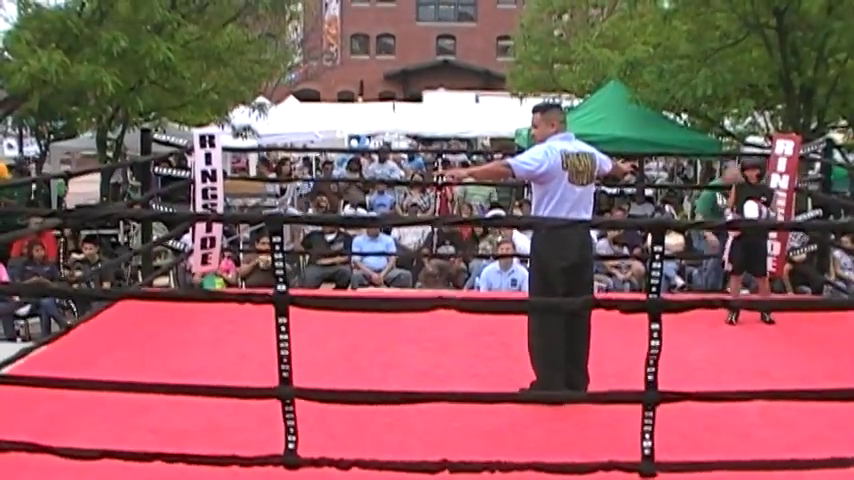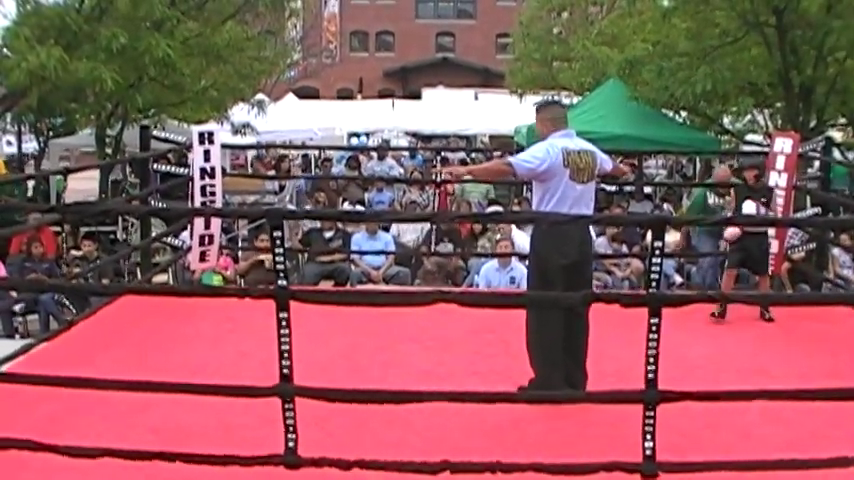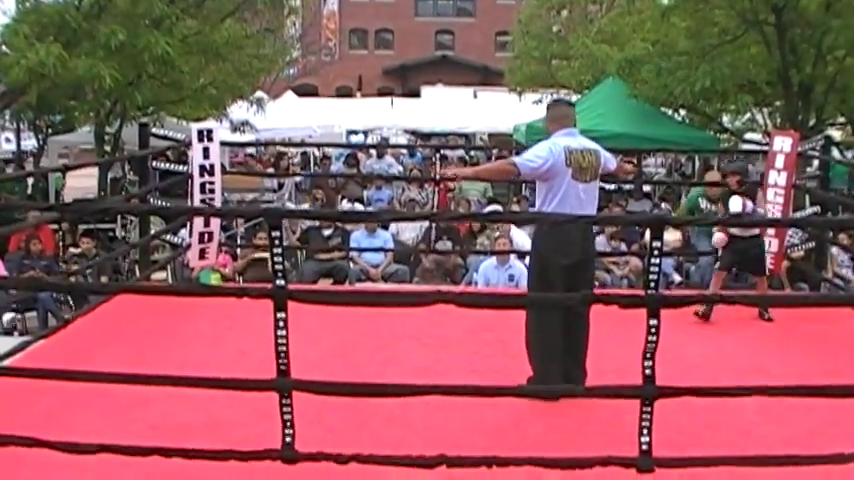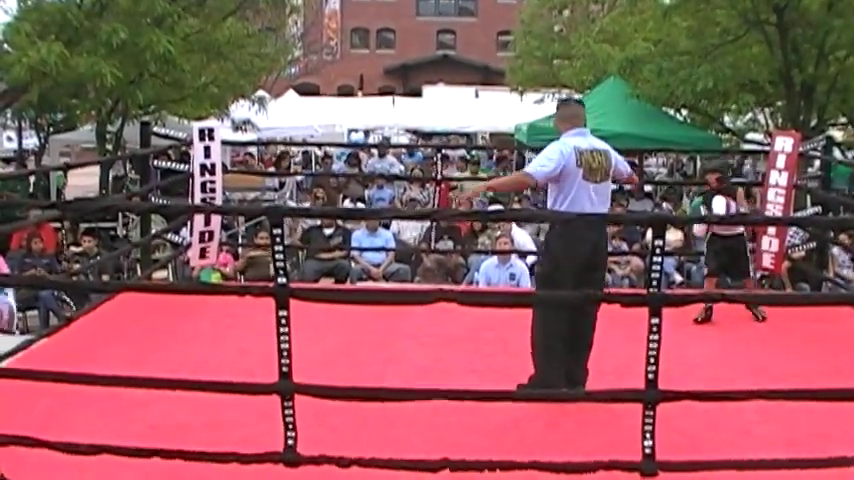
dt=0.2s
person 1, frame 1
left shoulder: (545, 153)
right shoulder: (589, 153)
left elbow: (506, 168)
right elbow: (611, 166)
left wrist: (467, 172)
right wrist: (624, 170)
left hip: (551, 238)
right hip: (581, 238)
left knee: (546, 312)
right knee: (577, 310)
left ankle: (550, 385)
right ankle: (575, 382)
person 1, frame 2
left shoulder: (547, 150)
right shoulder: (590, 151)
left elbow: (507, 167)
right elbow: (610, 165)
left wrist: (467, 170)
right wrist: (623, 171)
left hip: (552, 235)
right hip: (581, 235)
left knee: (545, 309)
right knee: (576, 307)
left ankle: (549, 384)
right ankle: (574, 381)
person 1, frame 3
left shoulder: (550, 149)
right shoulder: (595, 151)
left elbow: (511, 167)
right elbow: (615, 166)
left wrist: (470, 172)
right wrist: (627, 170)
left hip: (554, 234)
right hip: (584, 235)
left knee: (544, 308)
right knee: (577, 307)
left ankle: (547, 380)
right ankle: (573, 378)
person 1, frame 4
left shoulder: (560, 149)
right shoulder: (605, 151)
left elbow: (527, 177)
right elbow: (627, 174)
left wrist: (484, 186)
right wrist: (632, 179)
left hip: (567, 233)
right hip: (597, 234)
left knee: (551, 307)
right knee: (585, 307)
left ankle: (548, 381)
right ankle: (574, 378)
person 2, frame 1
left shoulder: (769, 192)
right shoulder: (737, 188)
left elbow: (774, 216)
right elbow: (729, 208)
left wrist: (764, 212)
right wrist: (732, 217)
left hip: (759, 237)
right hip: (739, 236)
left knee: (762, 276)
right knee: (736, 273)
left ankle: (765, 310)
right ankle: (734, 309)
person 2, frame 2
left shoulder: (768, 191)
right shoulder: (737, 190)
right elbow: (732, 211)
left wrist: (762, 212)
right wrist: (731, 225)
left hip: (760, 236)
right hip: (740, 236)
left knee: (763, 274)
right knee: (730, 270)
left ankle: (764, 308)
right ankle: (722, 305)
person 2, frame 3
left shoulder: (754, 195)
right shoulder: (726, 195)
left wrist: (749, 207)
right wrist: (720, 231)
left hip: (753, 239)
right hip: (732, 238)
left knee: (760, 276)
right knee: (719, 272)
left ankle: (763, 308)
right ankle: (708, 308)
person 2, frame 4
left shoulder: (735, 192)
right shoulder: (707, 195)
left wrist: (732, 209)
right wrist: (703, 225)
left hip: (736, 238)
right hip: (716, 238)
left knee: (746, 277)
right knee: (711, 275)
left ankle: (752, 304)
right ankle: (707, 309)
